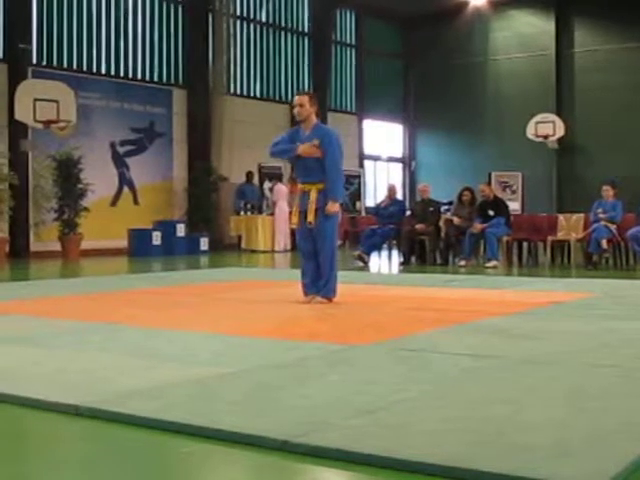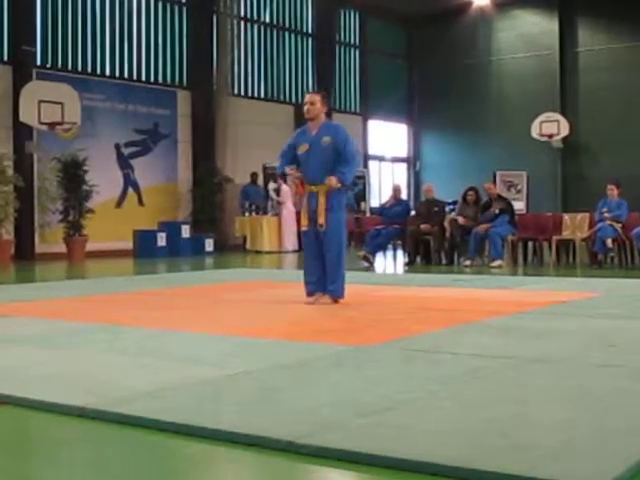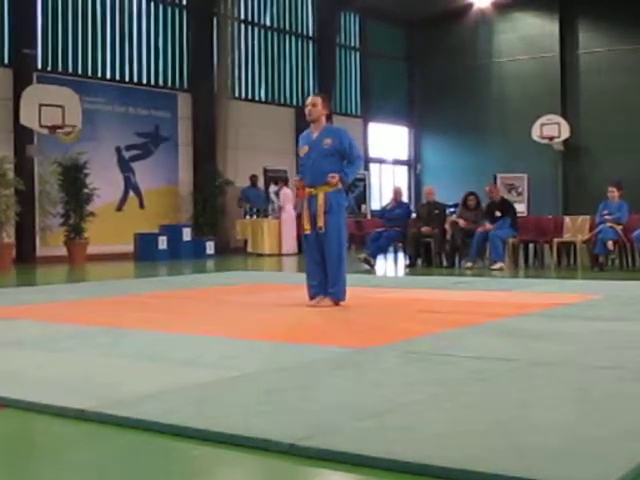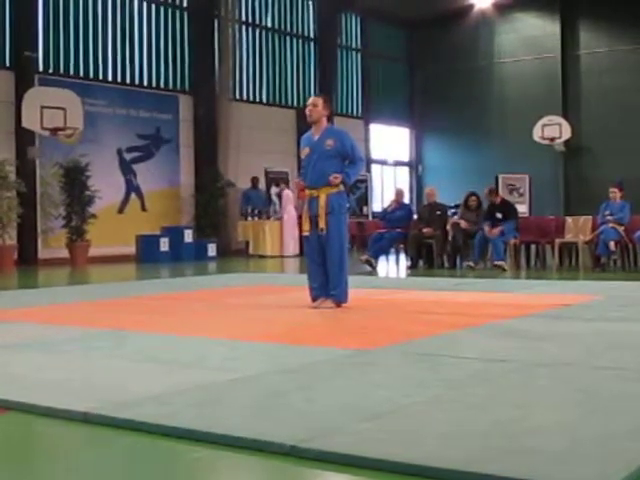
dt=1s
person 1, frame 1
left shoulder: (327, 135)
right shoulder: (293, 134)
left elbow: (334, 169)
right elbow: (274, 150)
left wrist: (335, 199)
right wrist: (297, 150)
left hip: (323, 196)
right hip: (303, 196)
left knee: (325, 246)
right knee: (305, 246)
left ankle: (326, 292)
right ankle: (311, 290)
person 1, frame 2
left shoulder: (337, 131)
right shoulder: (300, 135)
left elbow: (352, 159)
right elbow: (285, 157)
left wrist: (340, 178)
right wrist: (286, 169)
left hip: (332, 196)
right hip: (310, 197)
left knee: (333, 245)
right knee: (310, 244)
left ankle: (333, 292)
right ankle: (315, 290)
person 1, frame 3
left shoulder: (338, 134)
right shoulder: (303, 138)
left elbow: (356, 160)
left wrist: (342, 177)
right wrist: (300, 180)
left hip: (332, 198)
right hip: (310, 200)
left knee: (333, 247)
right knee: (312, 248)
left ankle: (334, 294)
right ankle: (317, 292)
person 1, frame 4
left shoulder: (339, 136)
right shoulder: (305, 139)
left elbow: (358, 161)
left wrist: (344, 178)
right wrist: (301, 181)
left hip: (333, 199)
right hip: (311, 202)
left knee: (335, 249)
right knee: (312, 251)
left ankle: (336, 296)
right ankle: (319, 294)
